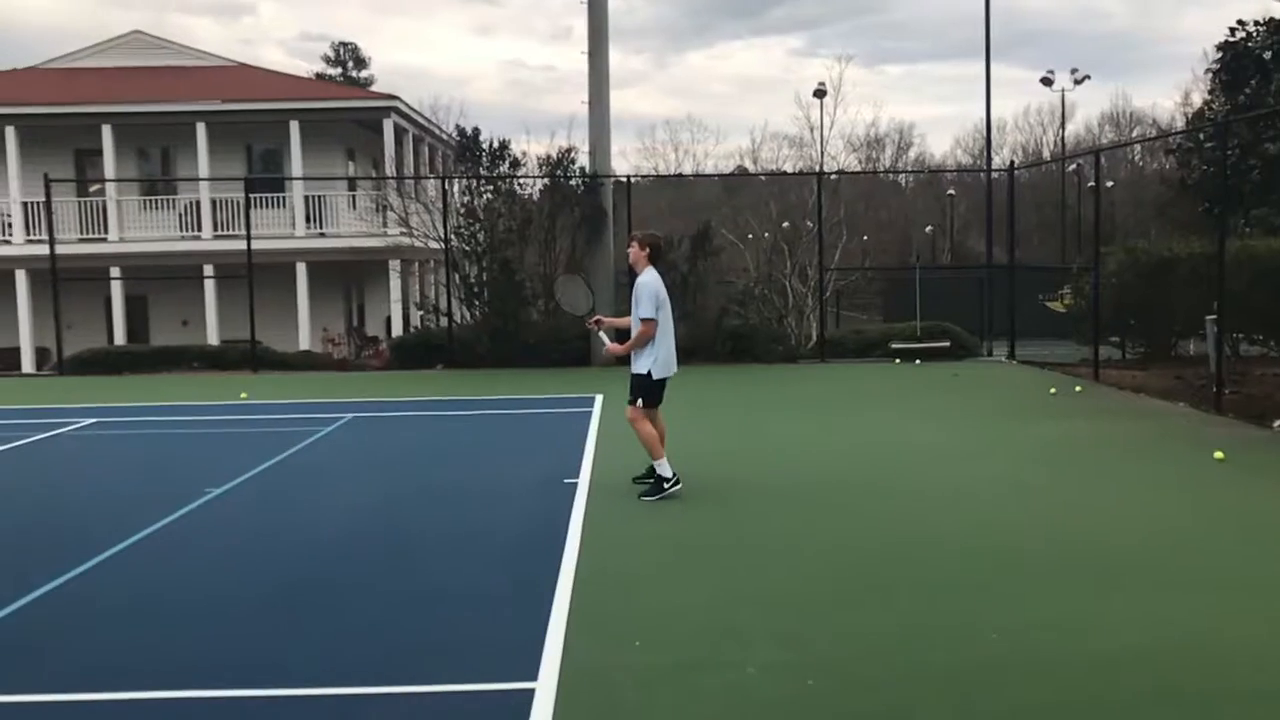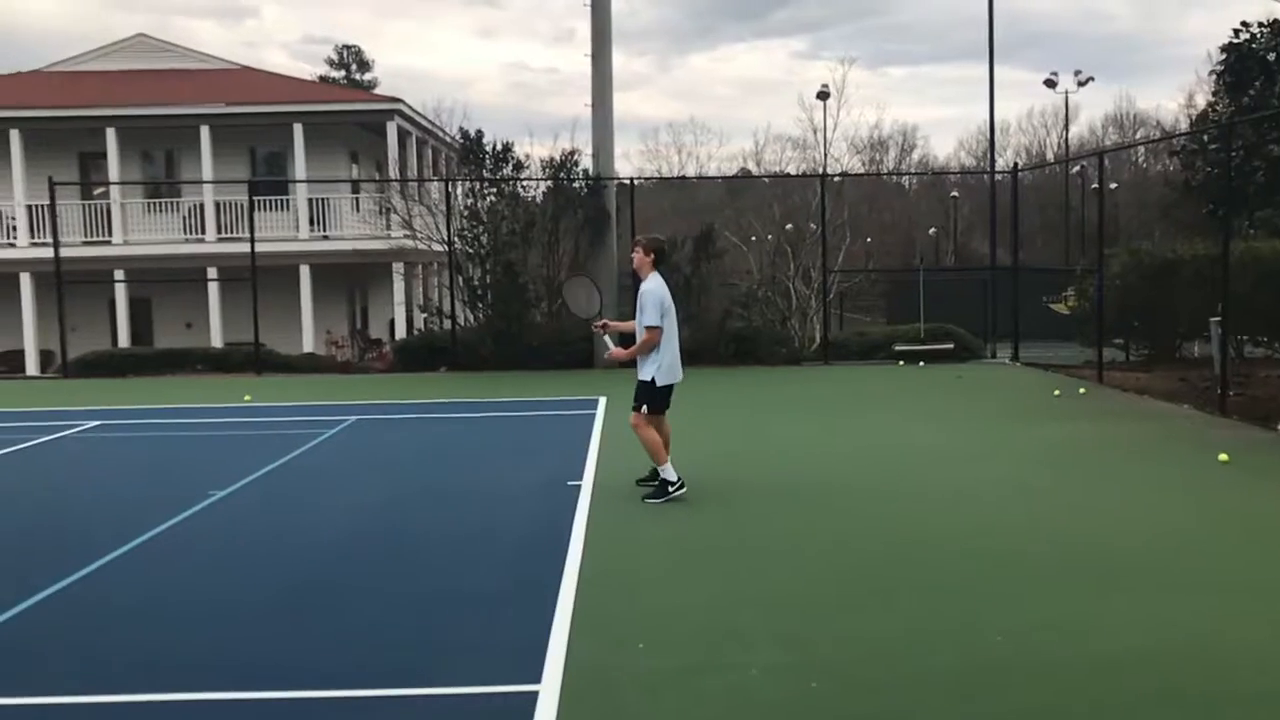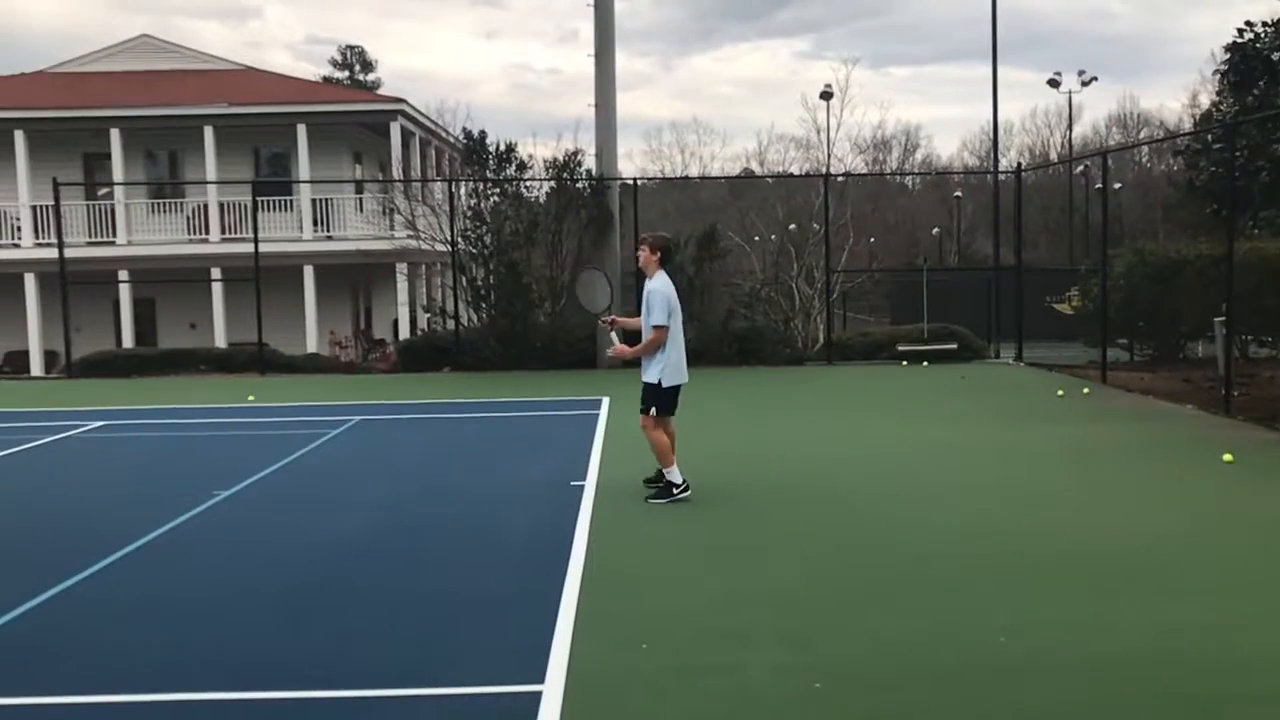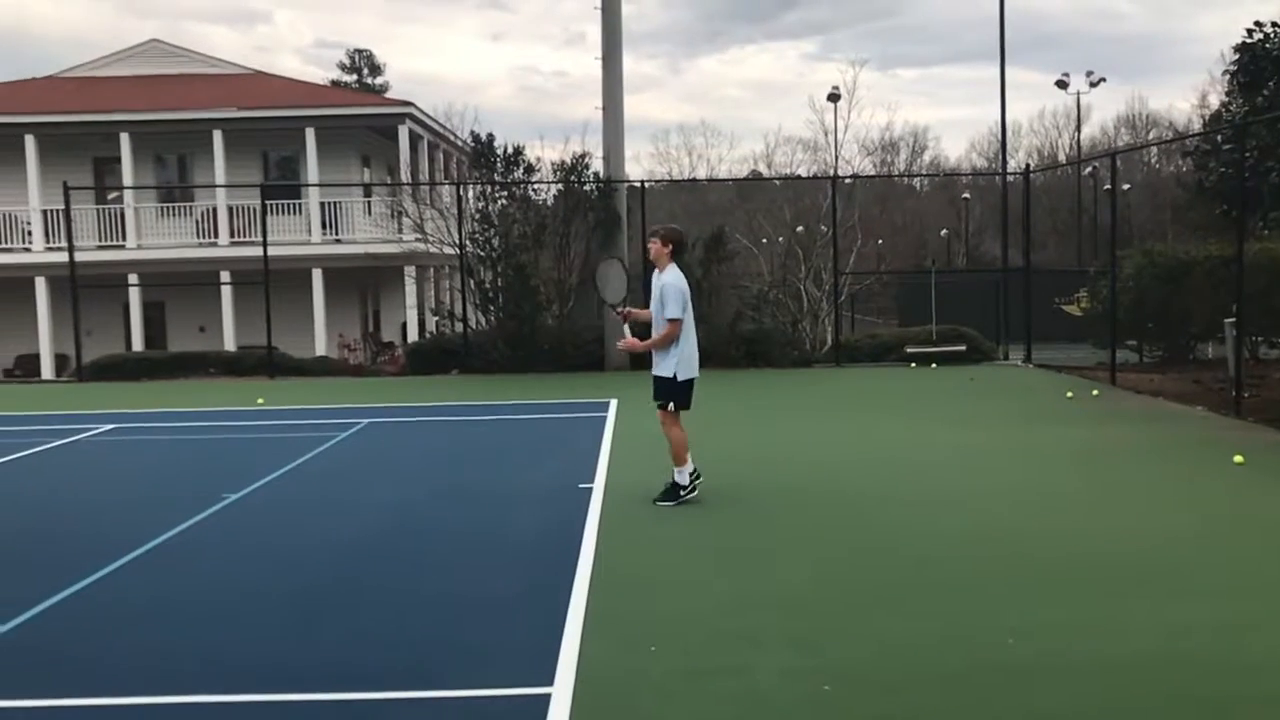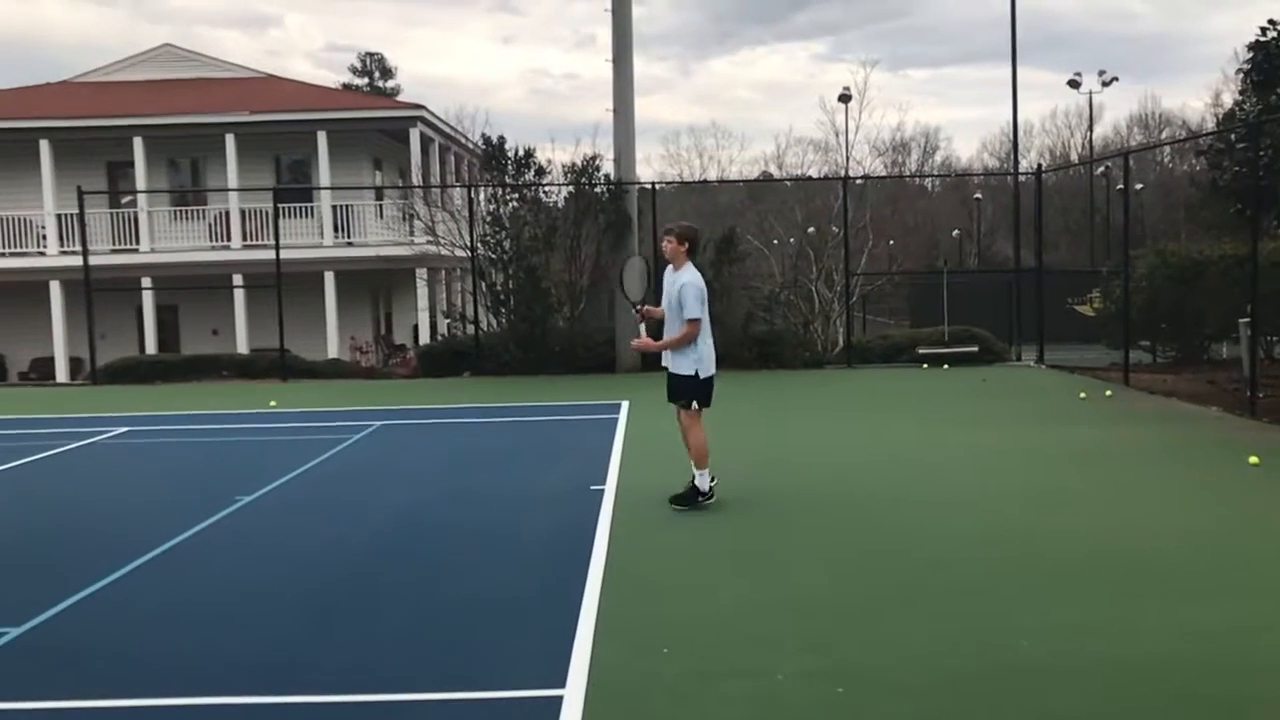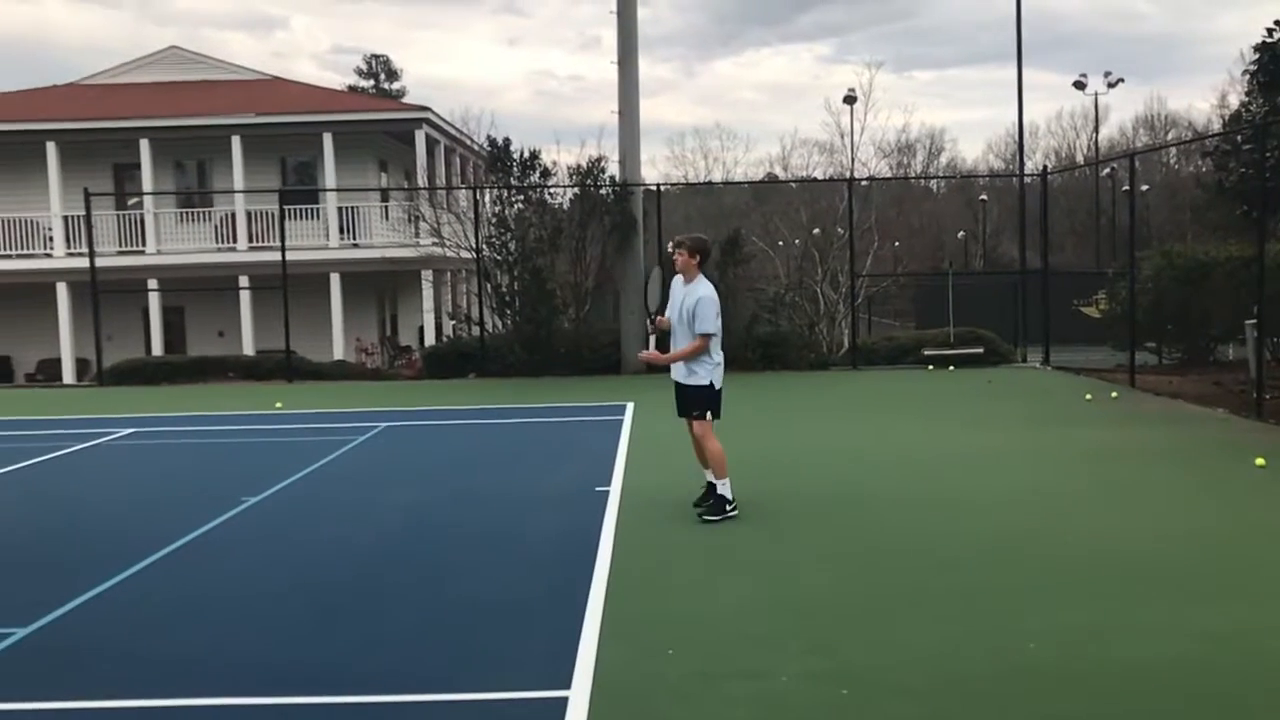
dt=0.1s
person 1, frame 1
left shoulder: (645, 284)
right shoulder: (649, 280)
left elbow: (648, 329)
left wrist: (622, 349)
right wrist: (608, 321)
left hip: (650, 363)
right hip: (655, 362)
left knee: (636, 416)
right knee: (650, 414)
left ankle: (667, 477)
right ankle: (658, 467)
person 1, frame 2
left shoulder: (650, 290)
right shoulder: (652, 286)
left elbow: (653, 336)
left wrist: (626, 354)
right wrist: (614, 325)
left hip: (656, 370)
right hip: (661, 368)
left knee: (640, 423)
right knee: (656, 419)
left ankle: (672, 481)
right ankle: (662, 470)
person 1, frame 3
left shoulder: (657, 290)
right shoulder: (653, 284)
left elbow: (659, 336)
left wrist: (631, 353)
right wrist: (622, 322)
left hip: (662, 371)
right hip: (658, 369)
left knee: (649, 424)
right knee: (661, 423)
left ankle: (677, 483)
right ankle: (668, 471)
person 1, frame 4
left shoulder: (671, 282)
right shoulder: (659, 276)
left elbow: (673, 329)
left wrist: (642, 346)
right wrist: (635, 314)
left hip: (675, 364)
right hip: (666, 364)
left knee: (668, 421)
right knee: (671, 419)
left ankle: (683, 484)
right ankle: (687, 471)
person 1, frame 5
left shoulder: (690, 282)
right shoulder: (669, 272)
left elbow: (692, 329)
left wrist: (657, 346)
right wrist: (650, 312)
left hip: (693, 364)
right hip: (676, 363)
left knee: (691, 421)
right knee: (684, 420)
left ankle: (703, 488)
right ankle: (701, 477)
person 1, frame 6
left shoulder: (704, 295)
right shoulder: (676, 282)
left elbow: (702, 343)
left wrist: (664, 359)
right wrist: (661, 322)
left hip: (703, 375)
right hip: (684, 373)
left knee: (704, 432)
right knee: (694, 430)
left ankle: (726, 499)
right ankle: (712, 485)
